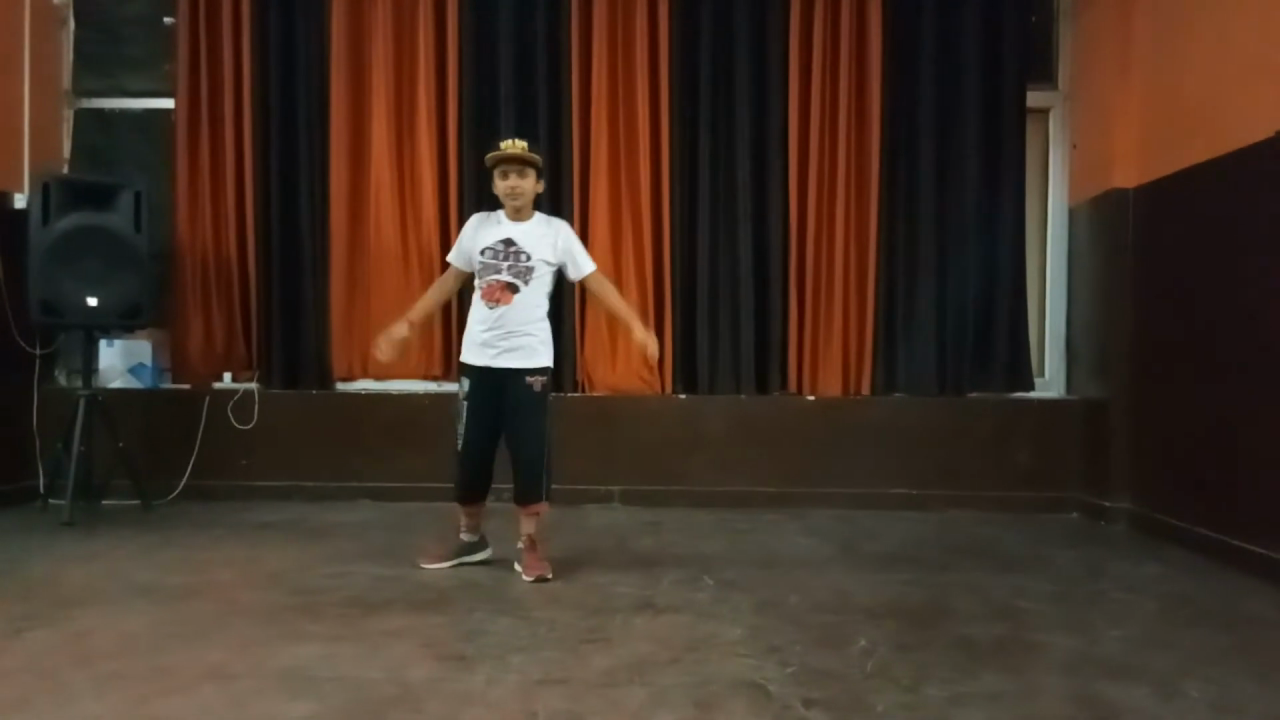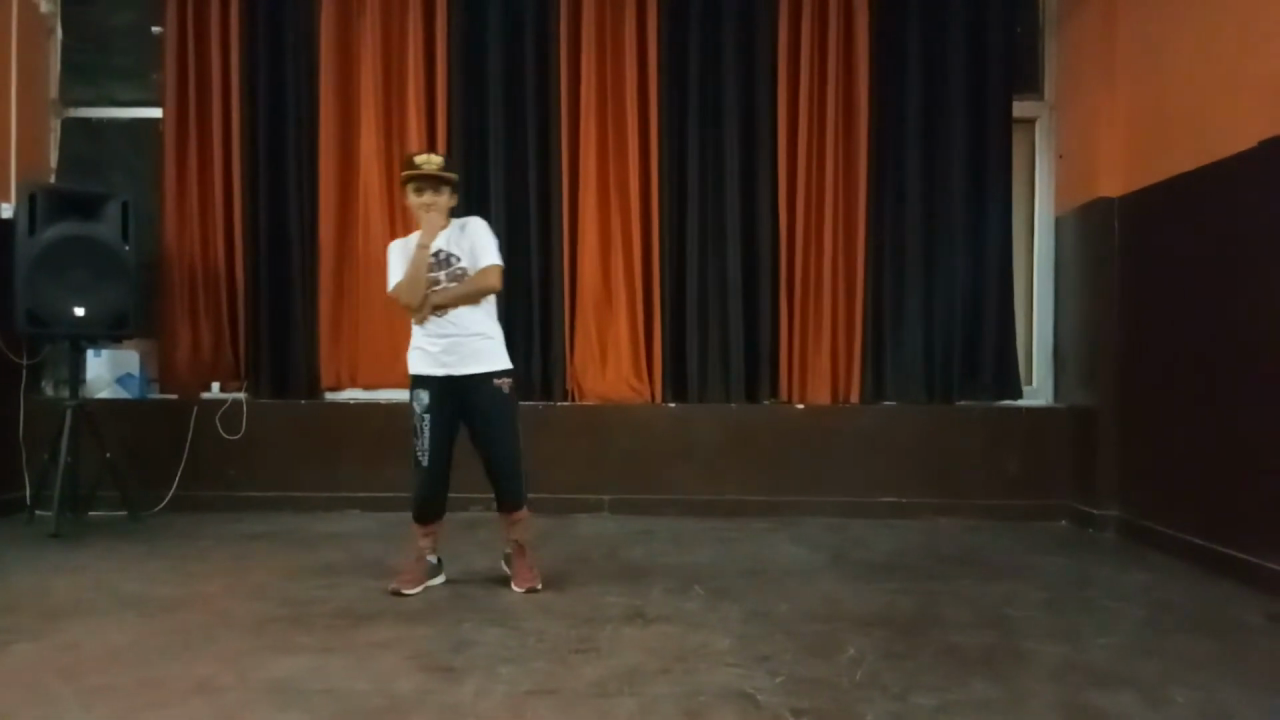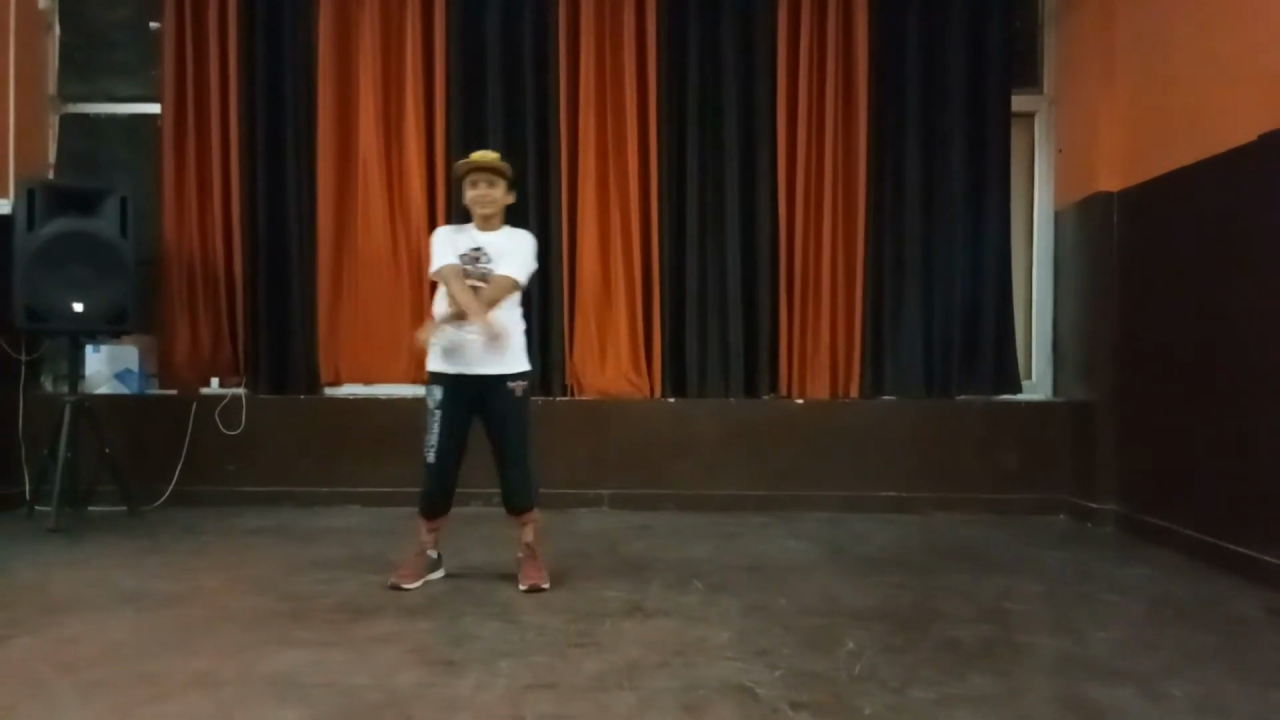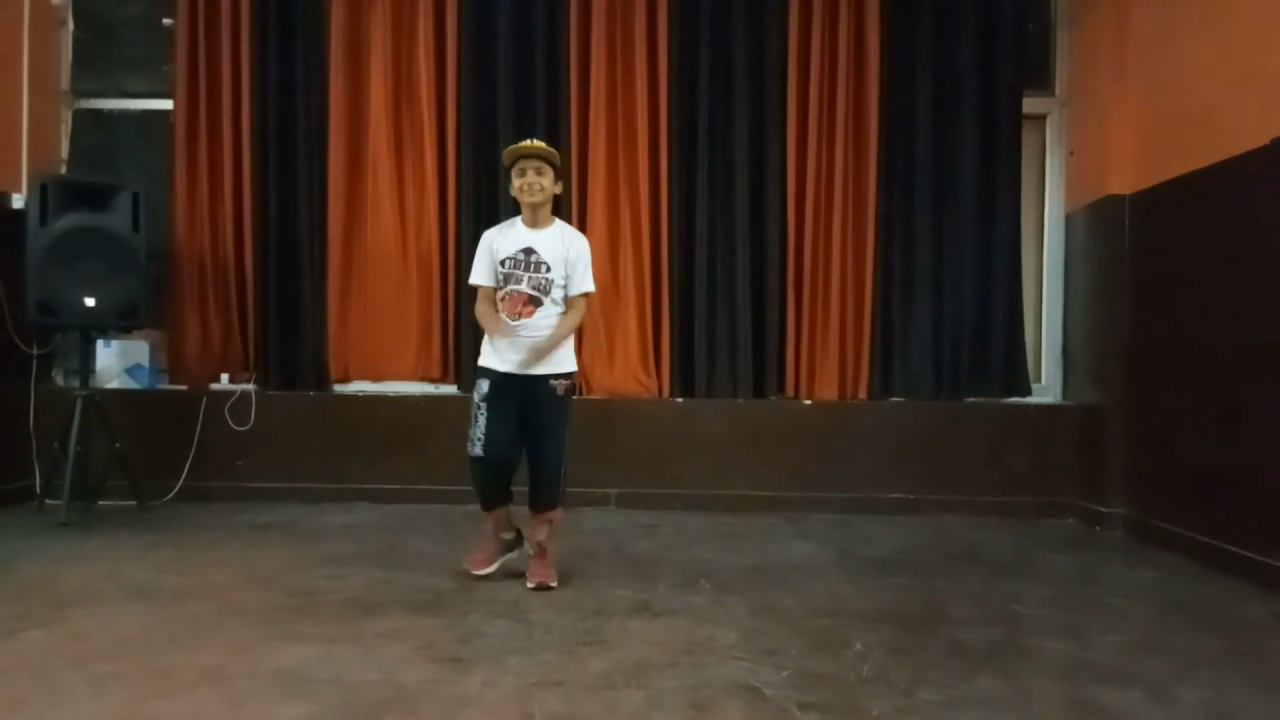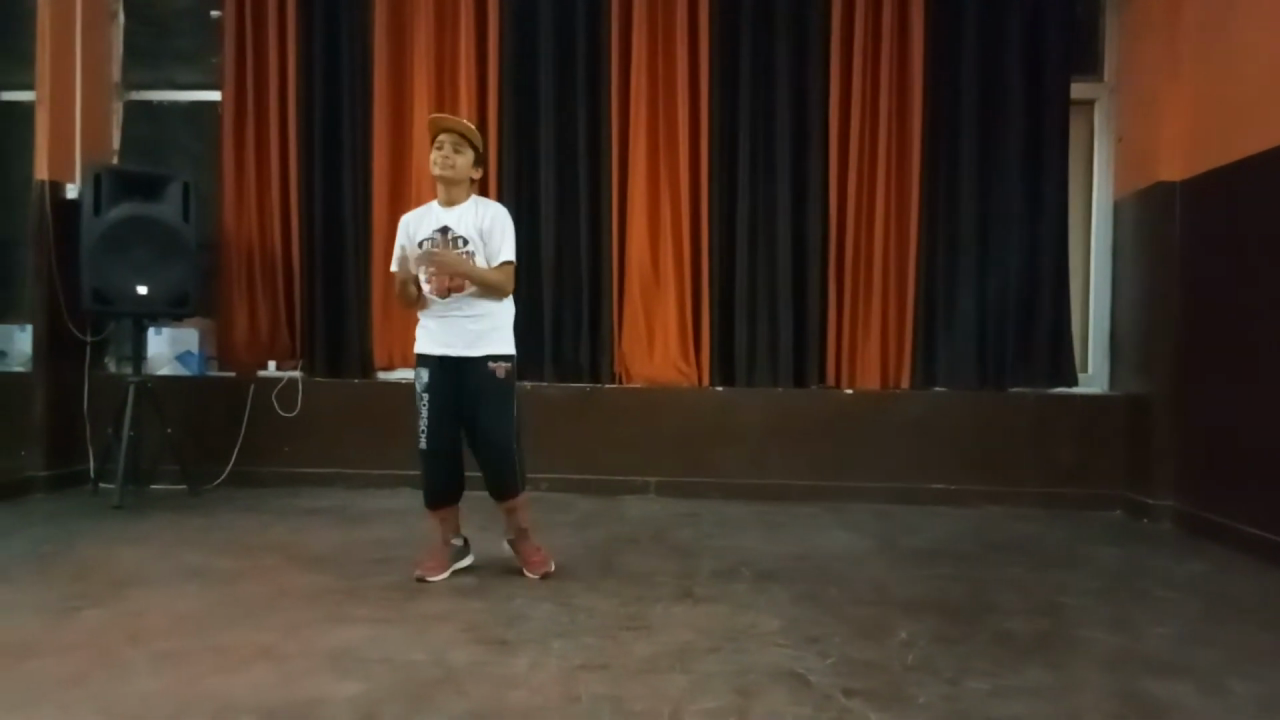
dt=1s
person 1, frame 1
left shoulder: (555, 231)
right shoulder: (478, 226)
left elbow: (594, 281)
right elbow: (450, 280)
left wrist: (634, 323)
right wrist: (407, 322)
left hip: (528, 361)
right hip: (477, 358)
left knee: (530, 454)
right knee: (471, 452)
left ankle: (529, 545)
right ankle: (471, 537)
person 1, frame 2
left shoulder: (473, 228)
right shoulder: (400, 249)
left elbow: (490, 281)
right elbow: (408, 300)
left wrist: (433, 299)
right wrist: (426, 240)
left hip: (488, 365)
right hip: (430, 370)
left knee: (504, 461)
right knee: (430, 466)
left ankle: (518, 551)
right ankle: (426, 557)
person 1, frame 3
left shoulder: (520, 241)
right shoulder: (446, 237)
left elbow: (497, 293)
right elbow: (450, 284)
left wrist: (439, 325)
right wrist: (474, 309)
left hip: (506, 371)
right hip: (448, 368)
left knee: (515, 463)
right knee: (439, 463)
left ankle: (530, 553)
right ankle: (427, 552)
person 1, frame 4
left shoulder: (573, 241)
right shoulder: (493, 239)
left elbow: (577, 310)
right elbow: (484, 305)
left wrist: (549, 341)
right wrist: (493, 323)
left hip: (551, 370)
right hip: (497, 365)
left knee: (547, 463)
right knee: (488, 455)
left ankle: (540, 549)
right ankle: (503, 535)
person 1, frame 5
left shoulder: (493, 215)
right shoulder: (411, 222)
left elbow: (503, 285)
right elbow: (410, 297)
left wrist: (465, 267)
right wrist: (404, 277)
left hip: (488, 351)
right hip: (433, 349)
left knee: (496, 445)
right knee: (436, 450)
left ankle: (519, 534)
right ankle: (449, 541)
